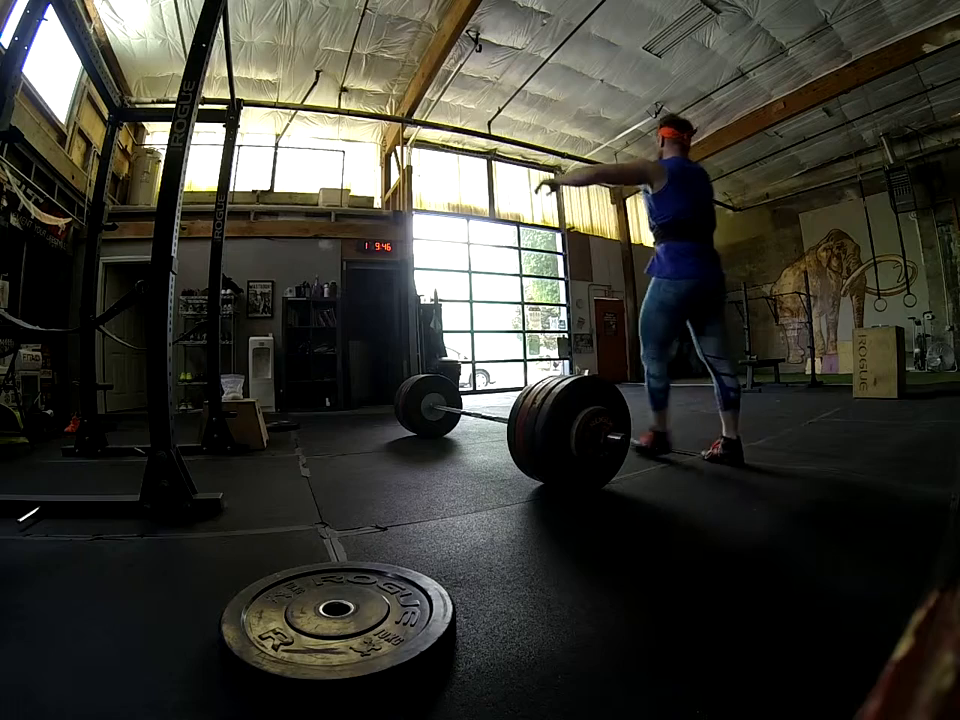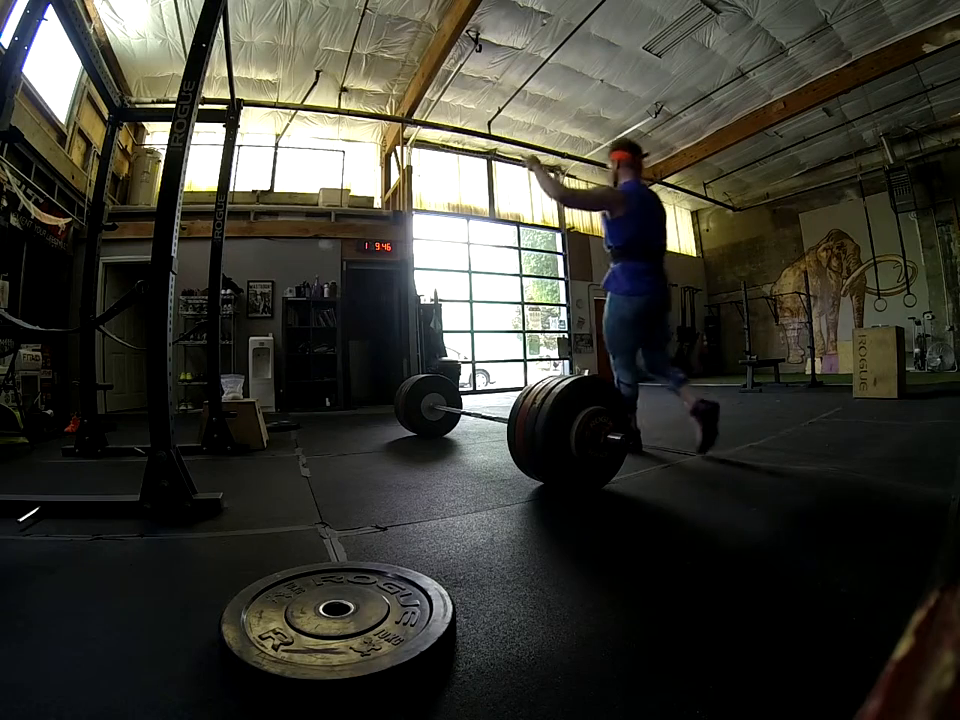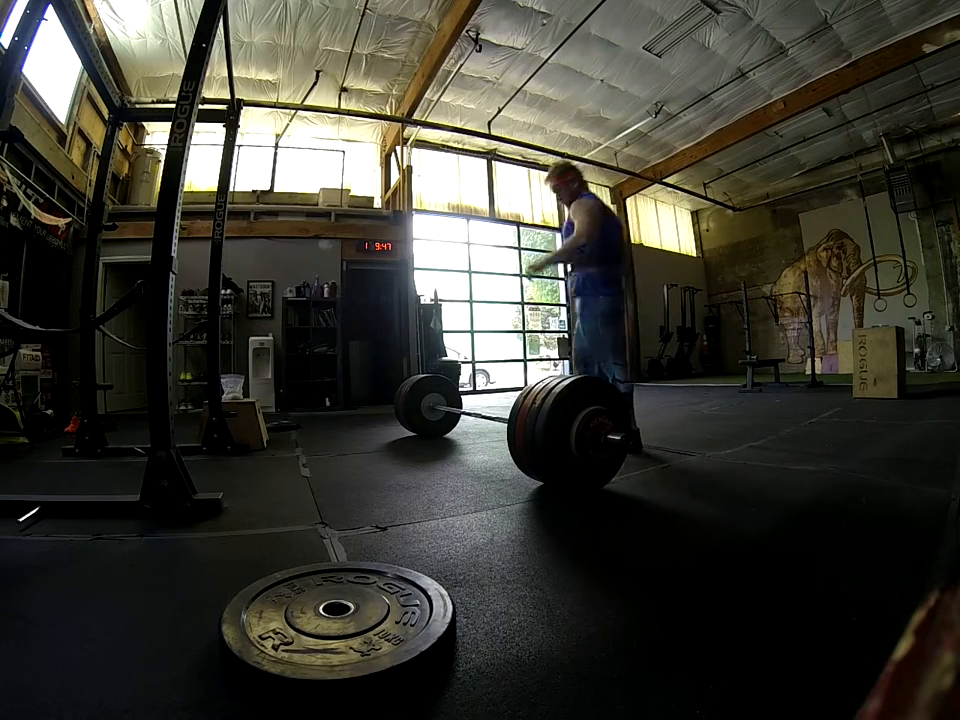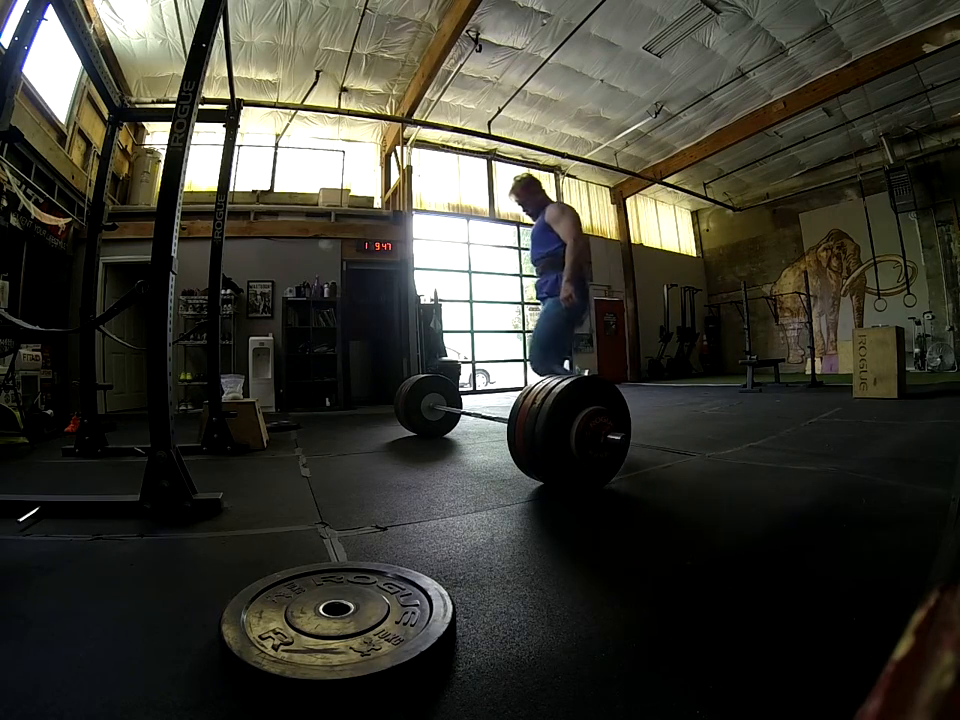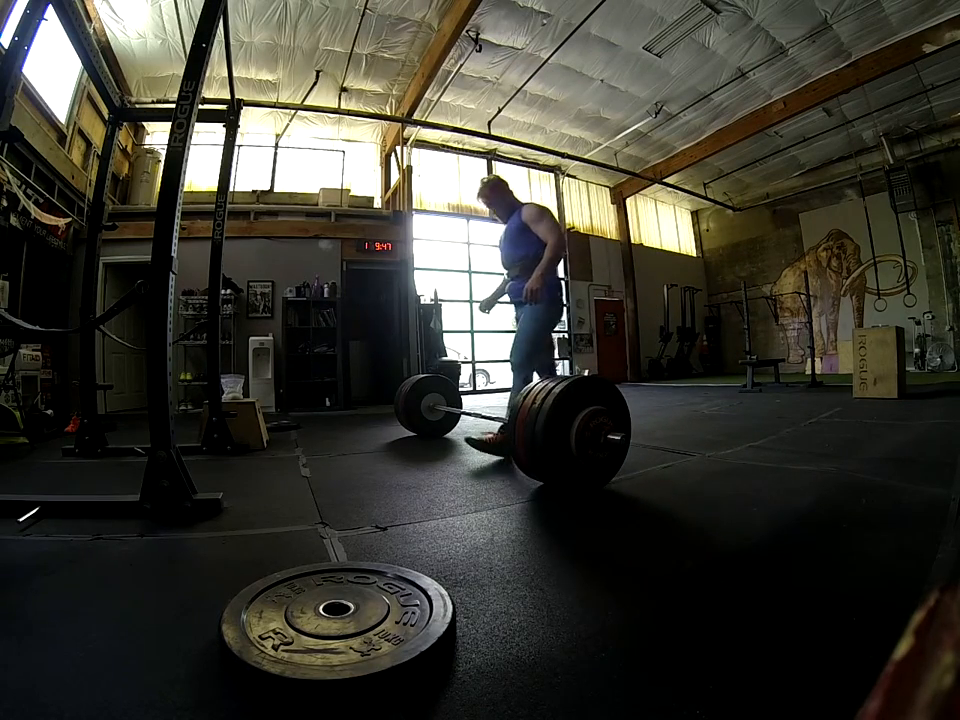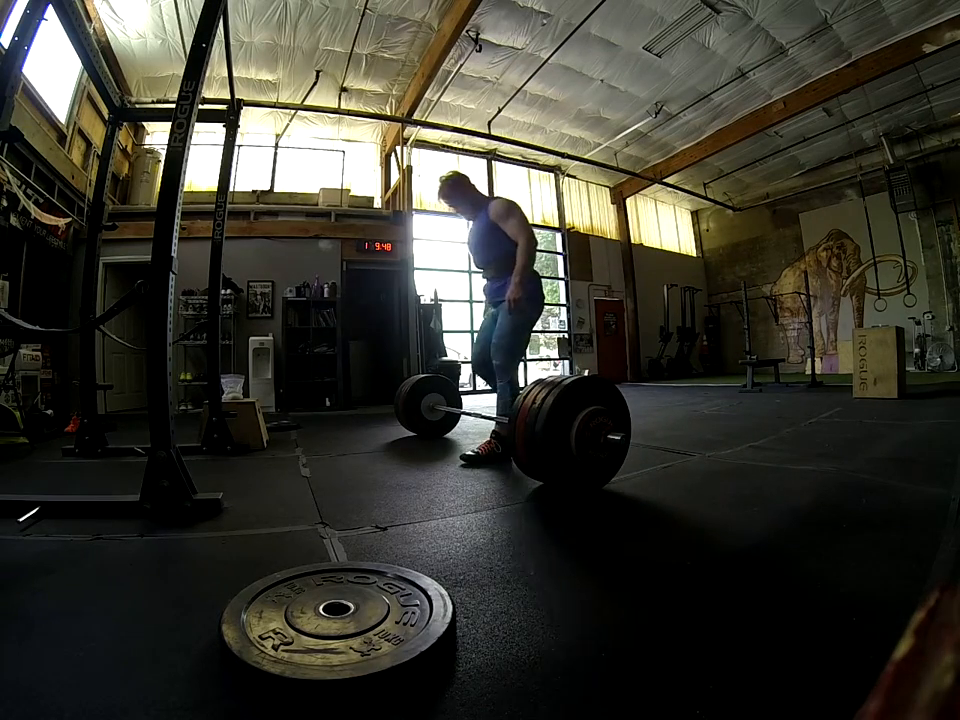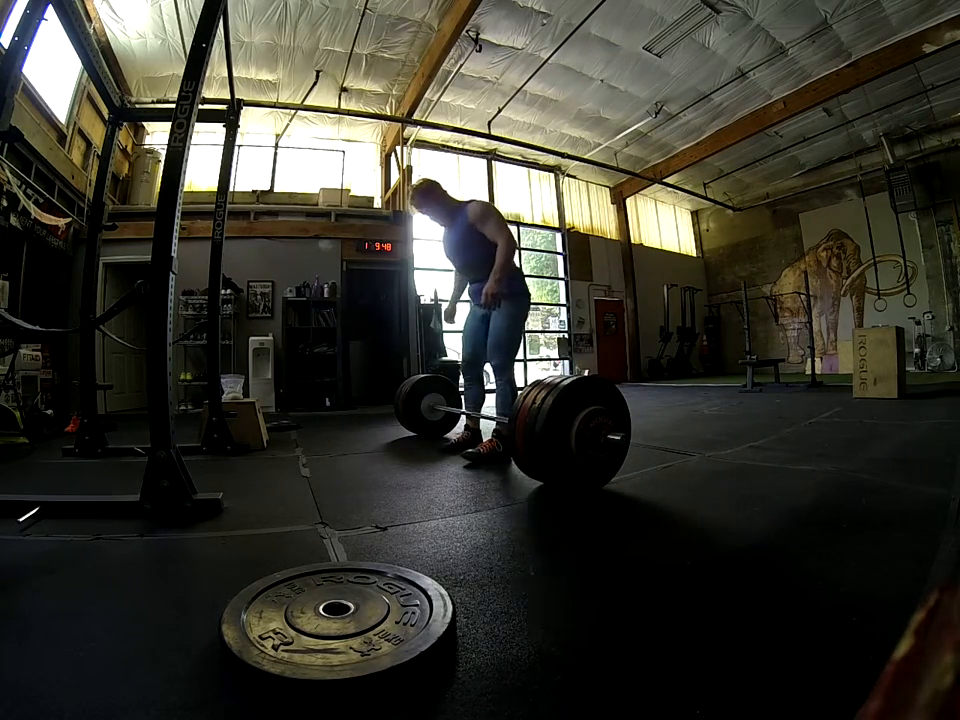
dt=0.3s
person 1, frame 1
left shoulder: (659, 170)
right shoulder: (701, 177)
left elbow: (597, 173)
left wrist: (557, 179)
left hip: (674, 272)
right hip: (708, 271)
left knee: (655, 354)
right knee: (716, 357)
left ankle: (658, 432)
right ankle: (730, 439)
person 1, frame 2
left shoulder: (617, 196)
right shoulder: (653, 201)
left elbow: (562, 195)
left wrist: (537, 169)
left hip: (628, 289)
right hip: (656, 288)
left knee: (624, 363)
right knee: (655, 361)
left ankle: (629, 432)
right ankle: (699, 407)
person 1, frame 3
left shoulder: (585, 205)
right shoulder: (600, 209)
left elbow: (582, 238)
left wrist: (545, 260)
left hip: (595, 293)
right hip: (601, 292)
left knee: (610, 362)
right knee: (581, 362)
left ankle: (628, 430)
person 1, frame 4
left shoulder: (556, 210)
right shoulder: (543, 222)
left elbow: (575, 242)
left wrist: (568, 282)
left hip: (563, 297)
right hip: (553, 297)
left knee: (540, 358)
right knee: (547, 360)
person 1, frame 5
left shoulder: (531, 212)
right shoulder: (509, 228)
left elbow: (557, 241)
left wrist: (539, 276)
right wrist: (494, 296)
left hip: (541, 298)
right hip: (524, 301)
left knee: (521, 362)
right knee: (544, 368)
left ankle: (508, 434)
person 1, frame 6
left shoulder: (499, 207)
right shoulder: (477, 225)
left elbow: (527, 240)
left wrist: (518, 283)
right wrist: (487, 303)
left hip: (519, 297)
right hip: (499, 301)
left knee: (503, 365)
right knee: (480, 361)
left ankle: (502, 439)
person 1, frame 7
left shoulder: (475, 211)
right shoulder: (448, 232)
left elbow: (506, 241)
left wrist: (495, 280)
right wrist: (452, 302)
left hip: (508, 295)
right hip: (480, 301)
left knee: (500, 364)
right knee: (470, 364)
left ankle: (501, 437)
right ankle: (471, 431)
